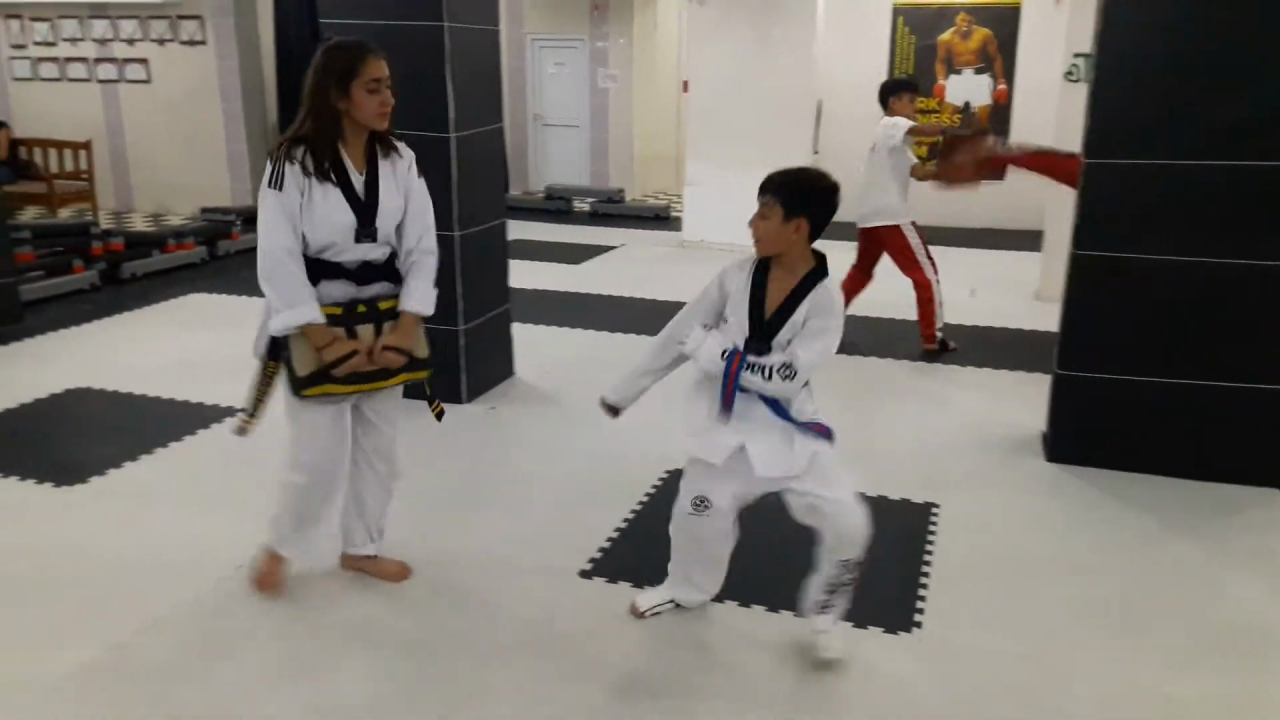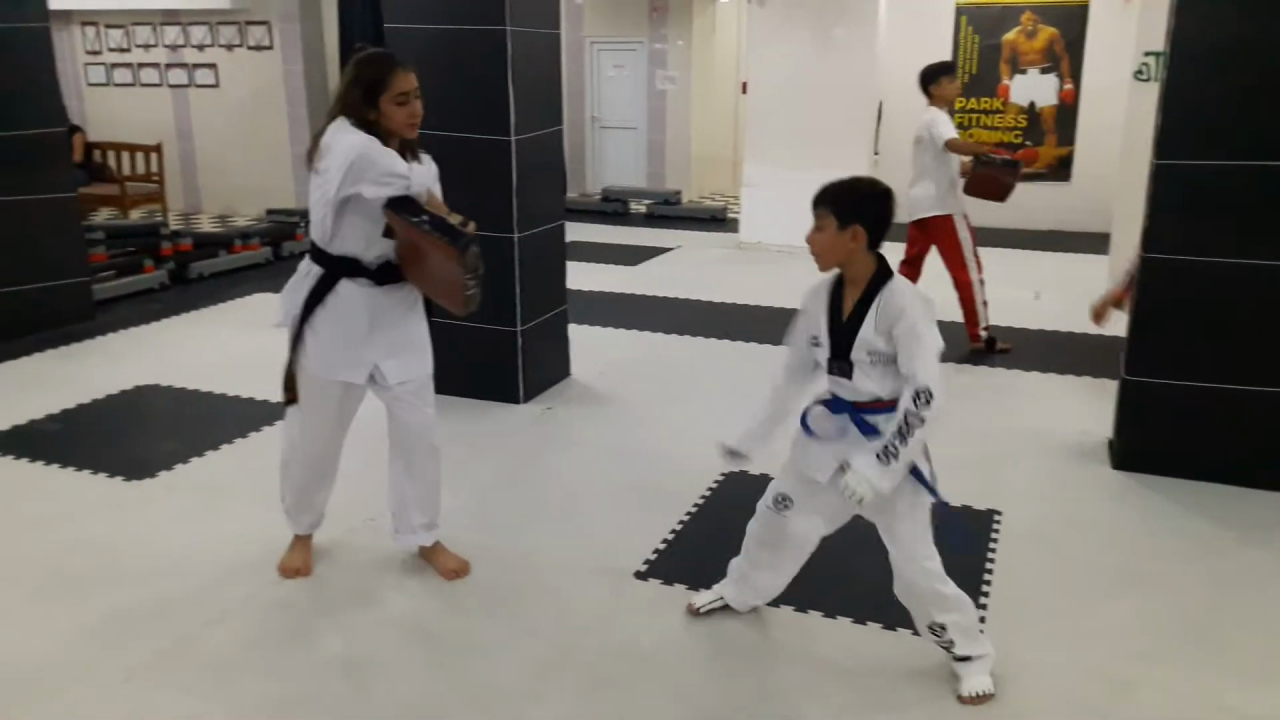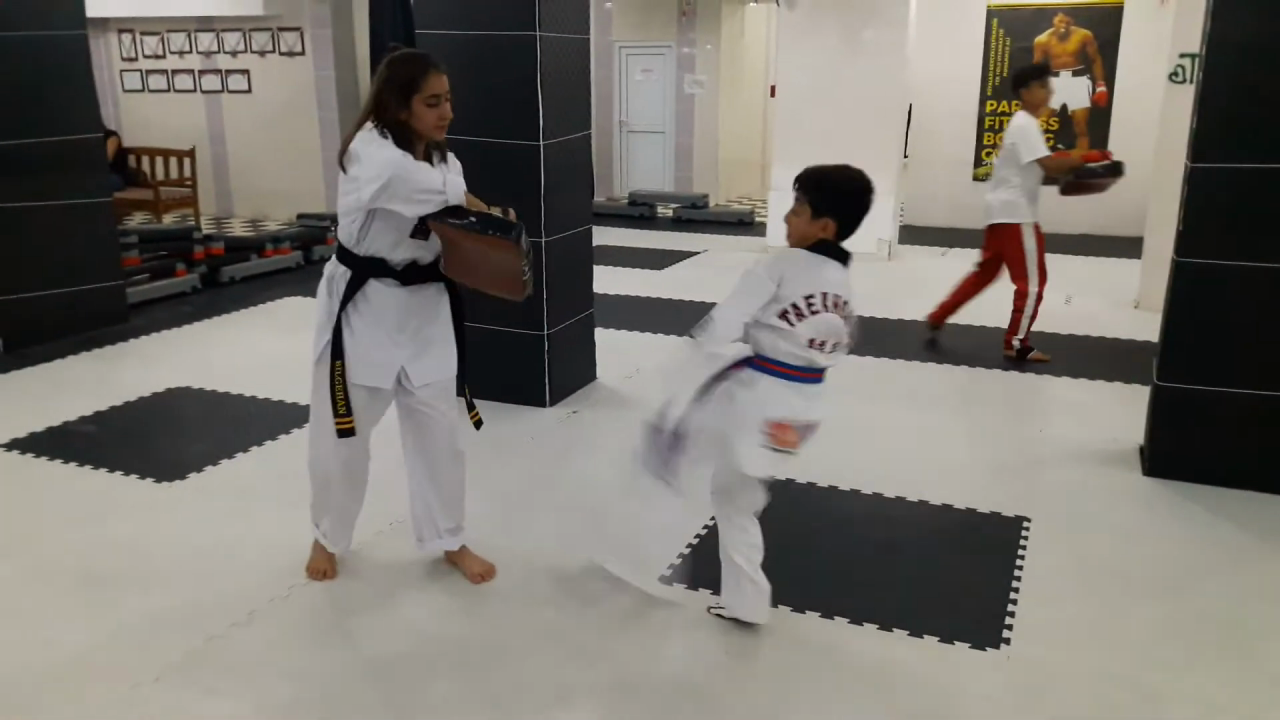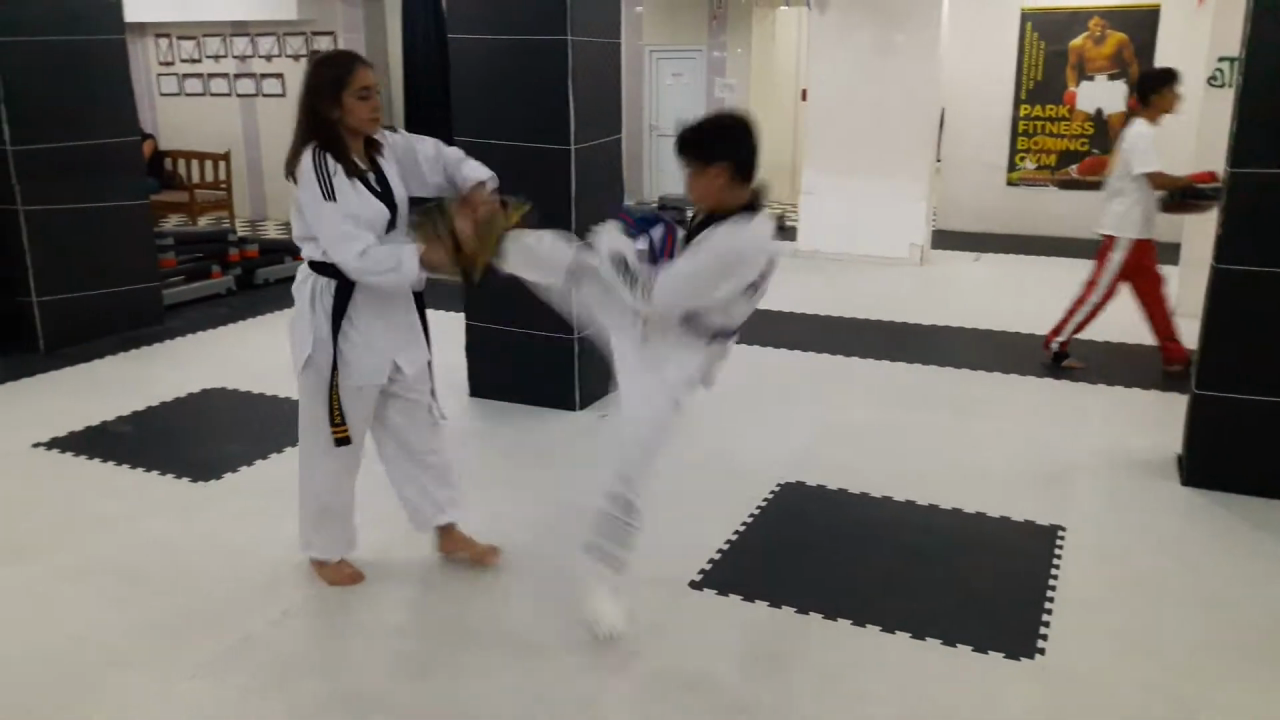
dt=0.4s
person 1, frame 1
left shoulder: (399, 161)
right shoulder: (294, 161)
left elbow: (421, 250)
right elbow: (278, 257)
left wrist: (409, 322)
right wrist: (314, 331)
left hip: (382, 309)
right hip: (314, 312)
left knee: (378, 440)
right knee: (321, 447)
left ankle: (361, 545)
right ankle: (280, 546)
person 1, frame 2
left shoulder: (420, 164)
right shoulder: (340, 142)
right elbow: (364, 159)
right wrist: (423, 194)
left hip: (396, 306)
right hip: (334, 306)
left knee: (416, 427)
right knee: (314, 428)
left ankle: (424, 536)
right ankle: (302, 530)
person 1, frame 3
left shoulder: (445, 163)
right shoulder: (371, 145)
right elbow: (392, 177)
right wrist: (462, 200)
left hip: (424, 307)
right hip: (363, 308)
left knee: (440, 430)
right knee: (343, 435)
left ankle: (449, 540)
right ankle: (327, 537)
person 1, frame 4
left shoulder: (386, 146)
right shoulder: (316, 167)
left elbow: (445, 162)
right elbow: (353, 251)
left wrist: (475, 187)
right wrist: (425, 258)
left hip: (391, 305)
right hip: (336, 310)
left knee: (415, 418)
right knee: (335, 433)
left ankle: (445, 529)
right ankle: (325, 547)
person 2, frame 1
left shoulder: (825, 299)
right shoulder: (738, 275)
left elbow: (790, 374)
right elbow: (681, 332)
left wrist: (720, 354)
right wrist: (628, 388)
left hip: (788, 423)
right hip: (727, 417)
left knee: (847, 521)
right knee: (699, 513)
left ankle: (823, 616)
right ankle: (685, 588)
person 2, frame 2
left shoulder: (905, 304)
right shoulder: (824, 296)
left elbow: (925, 395)
right elbow: (798, 367)
left wrist: (879, 463)
right wrist: (754, 433)
left hip: (891, 443)
right hip: (836, 434)
left knee: (916, 571)
right knee: (777, 516)
left ankle: (971, 653)
right ankle: (741, 590)
person 2, frame 3
left shoulder: (780, 268)
right shoulder: (840, 281)
left elbow: (719, 329)
left hip: (755, 399)
right hip: (800, 408)
left knee: (667, 437)
right knee: (731, 496)
right ankle: (745, 602)
person 2, frame 4
left shoulder: (734, 246)
right shoulder: (731, 219)
left elbow: (655, 295)
left wrist: (609, 255)
left hip: (676, 362)
right hip: (651, 326)
left knee: (626, 473)
right knee: (569, 265)
left ankle: (605, 576)
right ankle: (503, 248)
person 3, frame 1
left shoulder: (891, 136)
right shoulder: (893, 125)
left elbow: (917, 171)
right elbow: (921, 130)
left hip: (867, 216)
right hip: (890, 217)
left knee: (860, 272)
right knee: (925, 275)
right ankle: (932, 337)
person 3, frame 2
left shoulder: (930, 121)
right shoulder: (937, 118)
right elbow: (956, 145)
right wrist: (990, 152)
left hip: (920, 206)
right hip: (941, 206)
left knee: (909, 267)
right knee: (967, 269)
right ankle: (980, 335)
person 3, frame 3
left shoulder: (1023, 123)
right shoulder: (1027, 125)
left elbow: (1040, 169)
right elbow: (1049, 164)
left wrist: (1074, 164)
right wrist: (1086, 157)
left hip: (1003, 211)
right hip: (1015, 213)
left knee: (985, 271)
right knee: (1032, 279)
left ankle: (937, 318)
right ankle: (1016, 343)
person 3, frame 4
left shoulder: (1141, 130)
right shoulder: (1143, 134)
right elbow: (1157, 180)
left wrist: (1184, 185)
right wrist: (1195, 179)
left hip: (1138, 228)
right hip: (1125, 229)
left knee: (1151, 287)
right knee: (1100, 289)
left ankle: (1173, 354)
right ankle: (1057, 343)
